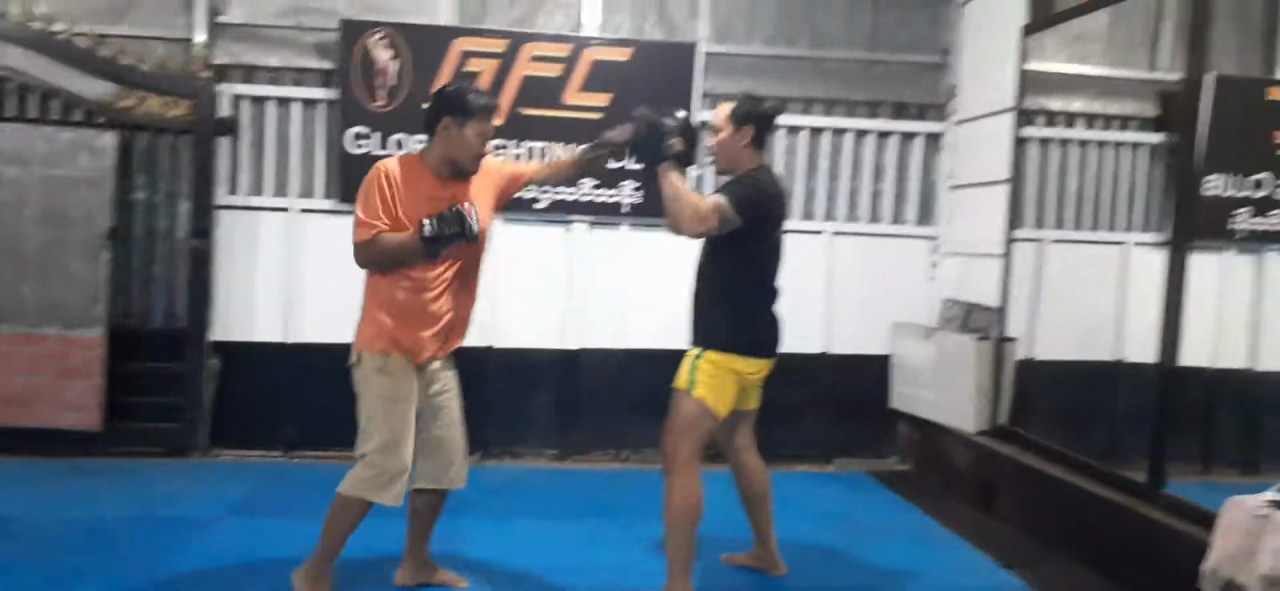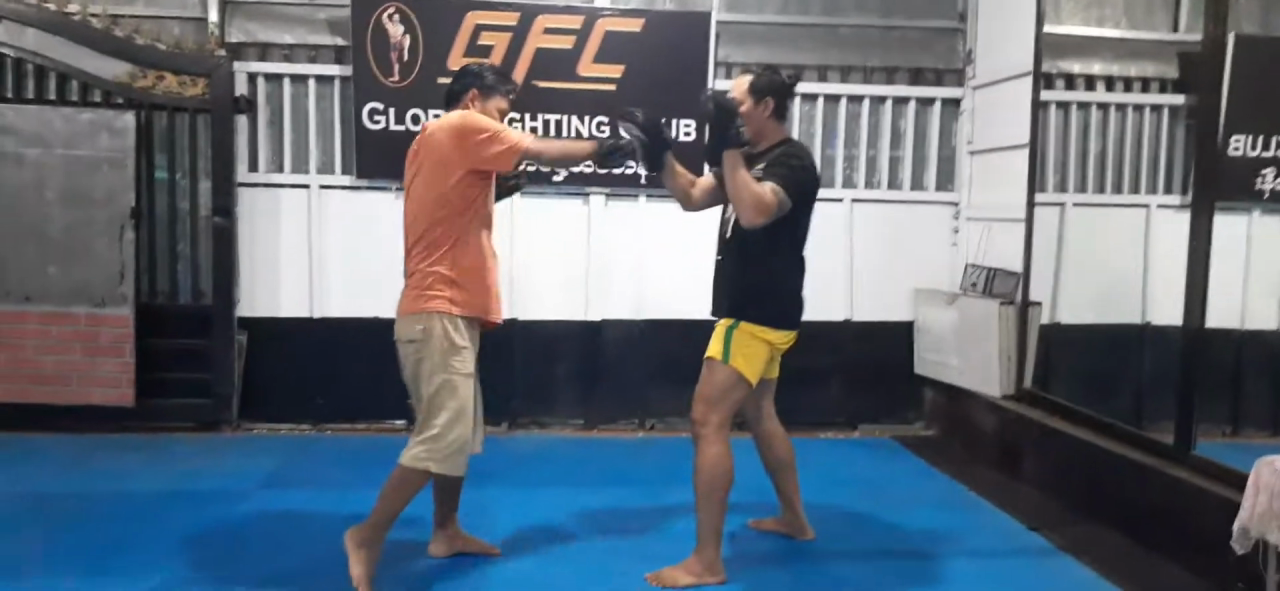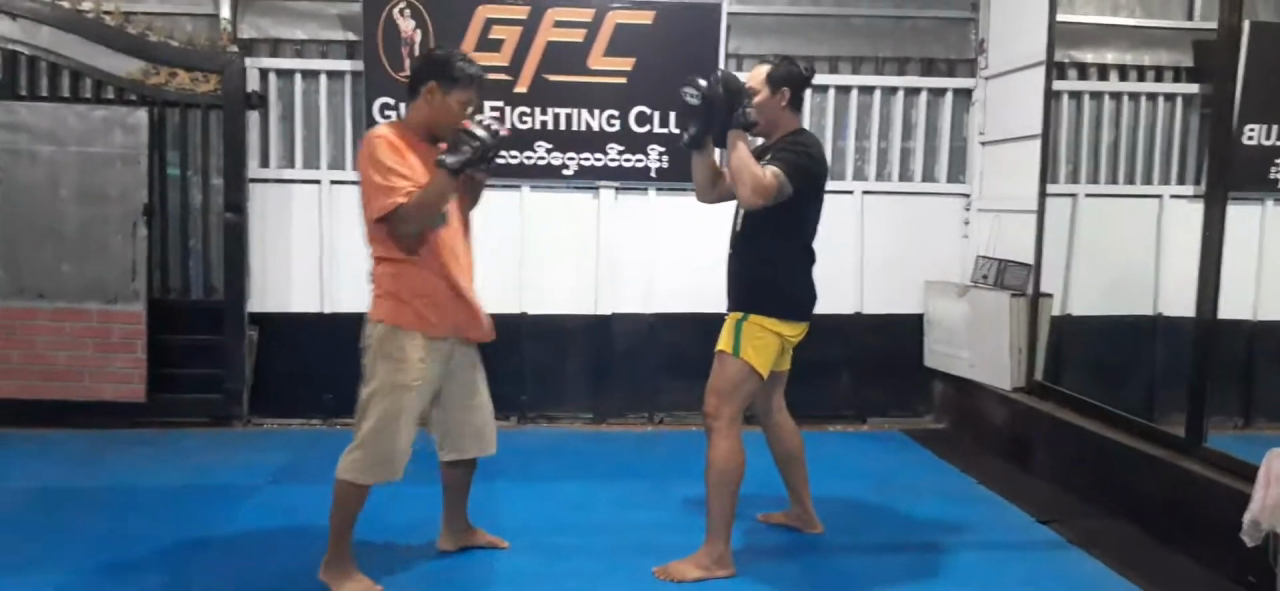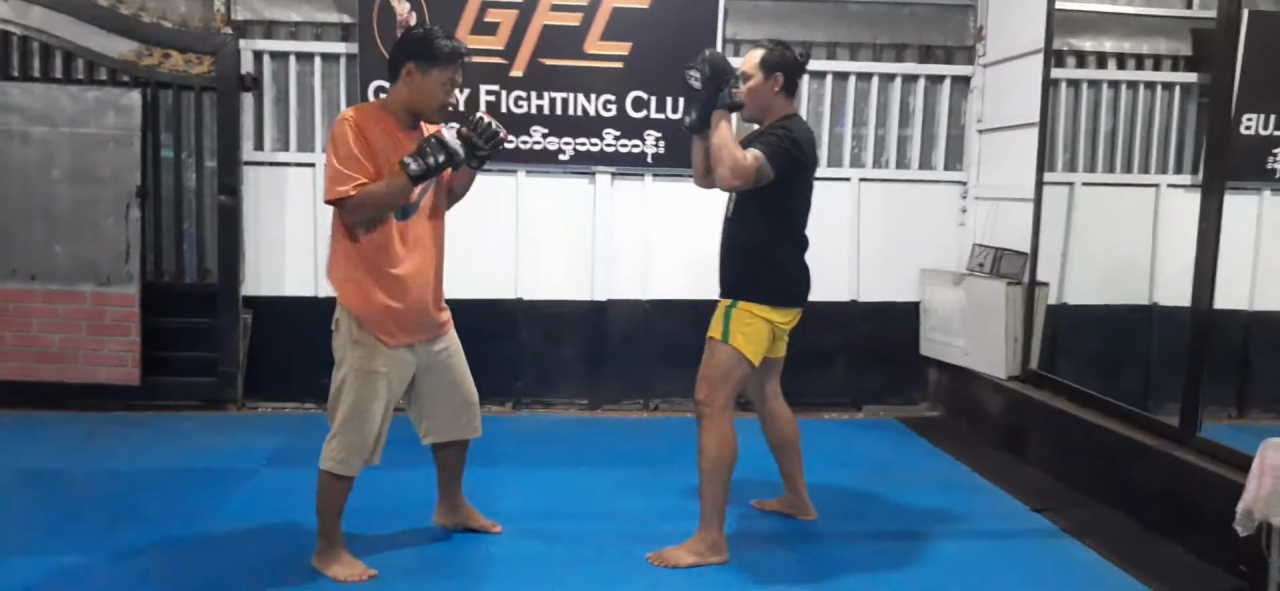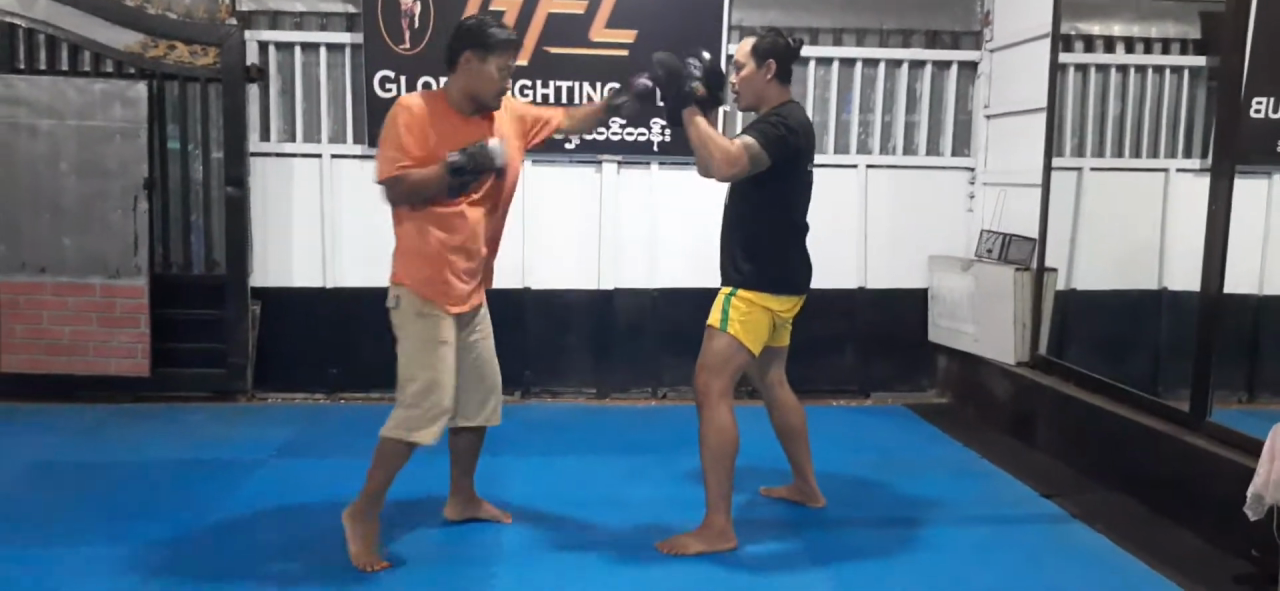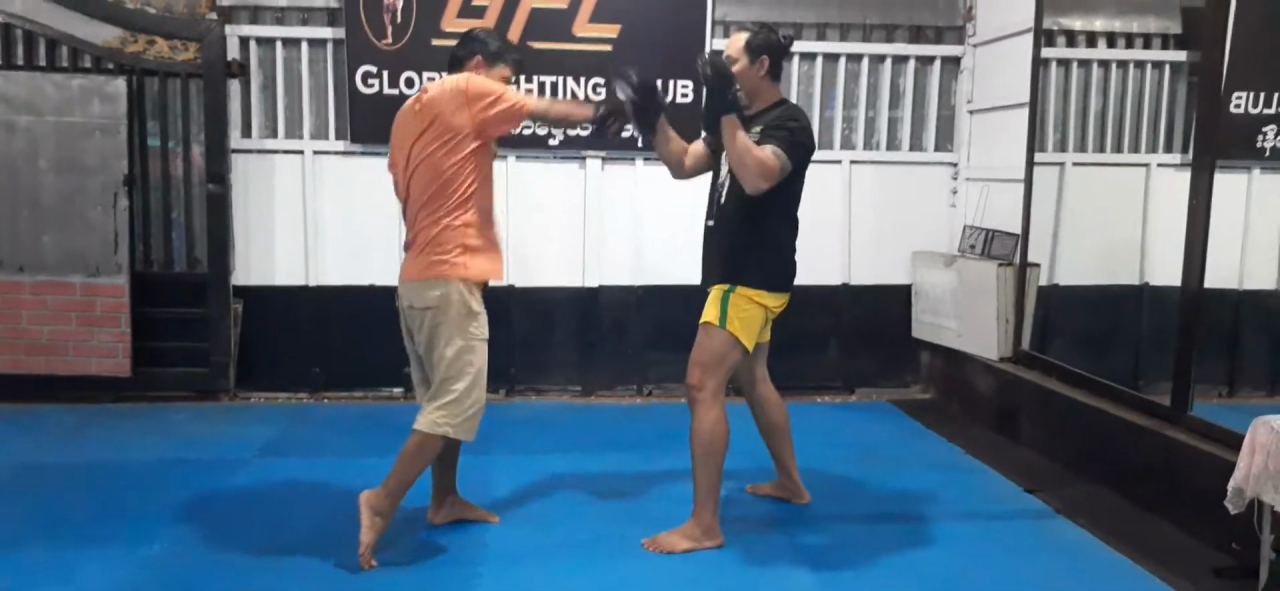
dt=0.4s
person 1, frame 1
left shoulder: (487, 175)
right shoulder: (389, 174)
left elbow: (544, 171)
right elbow: (367, 253)
left wrist: (593, 154)
right wrist: (433, 230)
left hip: (437, 352)
right hip: (388, 348)
left knee: (444, 461)
right knee: (382, 464)
person 1, frame 2
left shoulder: (430, 143)
right shoulder: (464, 129)
right elbow: (544, 152)
left wrist: (499, 187)
right wrist: (608, 147)
left hip: (440, 310)
right hip: (440, 313)
left knee: (459, 428)
right knee: (443, 434)
left ankle: (446, 531)
right ankle: (366, 536)
person 1, frame 3
left shoulder: (437, 144)
right shoulder: (383, 144)
left elbow: (463, 205)
right elbow: (410, 225)
left wrist: (476, 162)
right wrist: (452, 163)
left hip: (451, 320)
right hip: (406, 324)
left knee: (469, 429)
right knee: (379, 441)
left ankle: (456, 527)
person 1, frame 4
left shoulder: (429, 129)
right shoulder: (355, 125)
left elbow: (446, 199)
right elbow: (357, 212)
left wrist: (471, 159)
right wrist: (417, 166)
left hip: (429, 310)
right hip: (371, 314)
left knee: (457, 409)
right knee: (352, 434)
left ankle: (451, 506)
right ankle: (328, 545)
person 1, frame 5
left shoulder: (509, 115)
right shoulder: (413, 110)
left elbow: (567, 121)
right elbow: (397, 190)
left wrist: (619, 99)
right wrist: (458, 168)
left hip: (471, 290)
right hip: (423, 290)
left knee: (479, 397)
right knee: (425, 405)
left ankle: (462, 497)
right ankle: (363, 512)
person 1, frame 6
left shoulder: (410, 111)
right shoulder: (465, 92)
right elbow: (545, 110)
right wrist: (601, 111)
left hip: (422, 276)
right hip: (448, 277)
left knee: (450, 394)
right knee: (455, 400)
left ankle: (445, 499)
right ankle: (381, 500)
person 2, frame 1
left shoulder: (756, 188)
right shoulder: (745, 187)
left elbow: (694, 220)
right elbow: (682, 222)
left wrist: (666, 161)
right wrist: (673, 165)
left hip: (728, 345)
right hip: (744, 342)
left knee: (679, 452)
right knee: (738, 445)
person 2, frame 2
left shoulder: (792, 162)
right shoulder: (749, 159)
left elbow: (753, 214)
right elbow: (693, 197)
left wrist: (728, 149)
right wrist: (659, 152)
left hip: (760, 314)
right hip: (753, 311)
left knee: (707, 422)
right knee: (760, 414)
right ankle: (794, 519)
person 2, frame 3
left shoulder: (801, 151)
right shoulder: (770, 150)
left elbow: (752, 194)
right elbow: (711, 191)
left wrist: (734, 129)
right wrist: (703, 135)
left hip: (769, 306)
right hip: (770, 303)
left knee: (720, 414)
right knee: (769, 406)
left ankle: (716, 553)
right ankle: (803, 512)
person 2, frame 4
left shoulder: (789, 137)
right shoulder: (767, 136)
left elbow: (731, 176)
right elbow: (707, 176)
left wrist: (719, 110)
right wrist: (700, 120)
left hip: (760, 293)
right hip: (769, 290)
left knee: (711, 402)
right knee: (764, 393)
left ankle: (710, 540)
right ankle: (798, 499)
person 2, frame 5
left shoulder: (783, 123)
right shoulder: (775, 122)
left elbow: (725, 164)
right elbow: (714, 165)
left wrist: (687, 106)
right wrist: (702, 106)
left hip: (760, 281)
right hip: (775, 277)
left knee: (711, 389)
right knee: (770, 380)
left ankle: (718, 527)
right ankle: (806, 486)
person 2, frame 6
left shoulder: (788, 123)
right shoulder: (739, 121)
left elbow: (756, 178)
right elbow: (684, 165)
left wrist: (725, 113)
right wrist: (653, 117)
left hip: (753, 278)
right hip: (740, 274)
left knee: (703, 386)
right knee: (753, 378)
left ankle: (704, 524)
right ankle: (790, 482)
